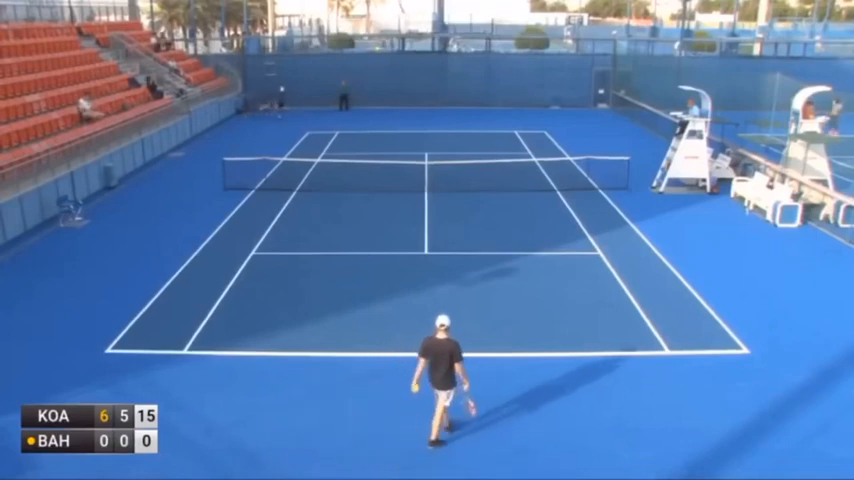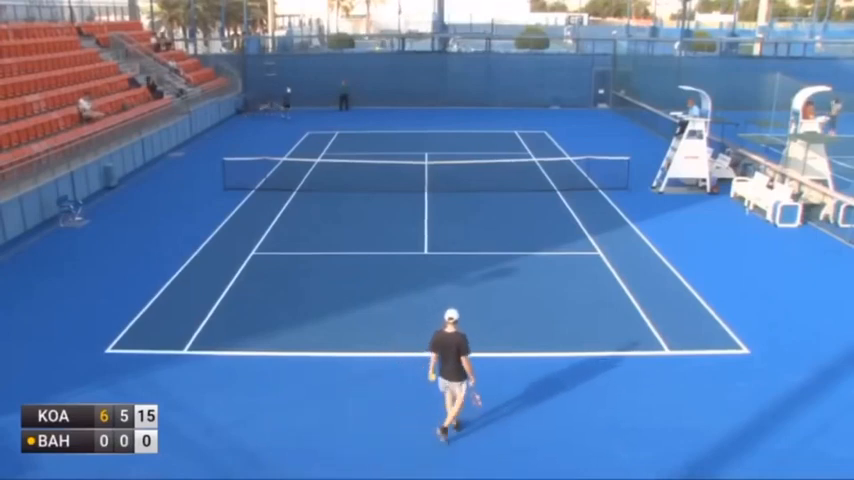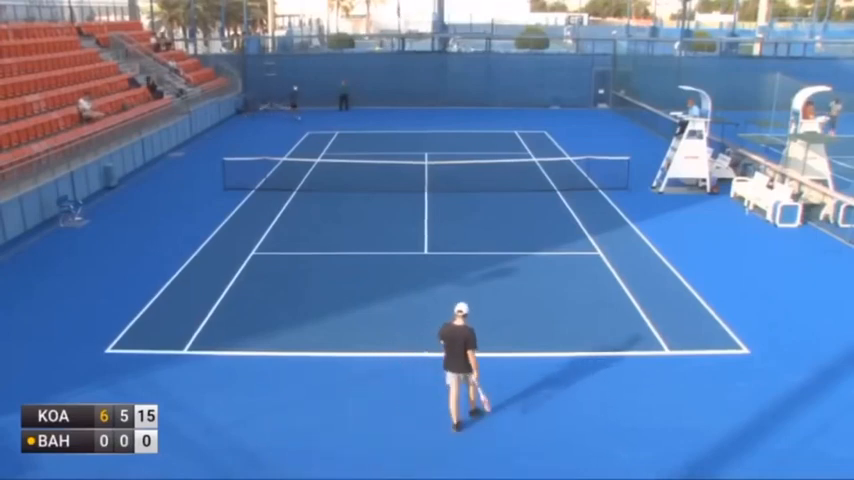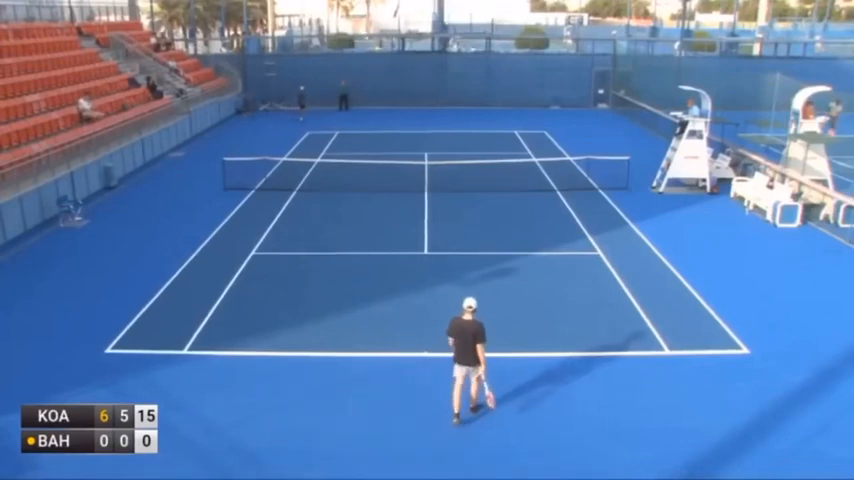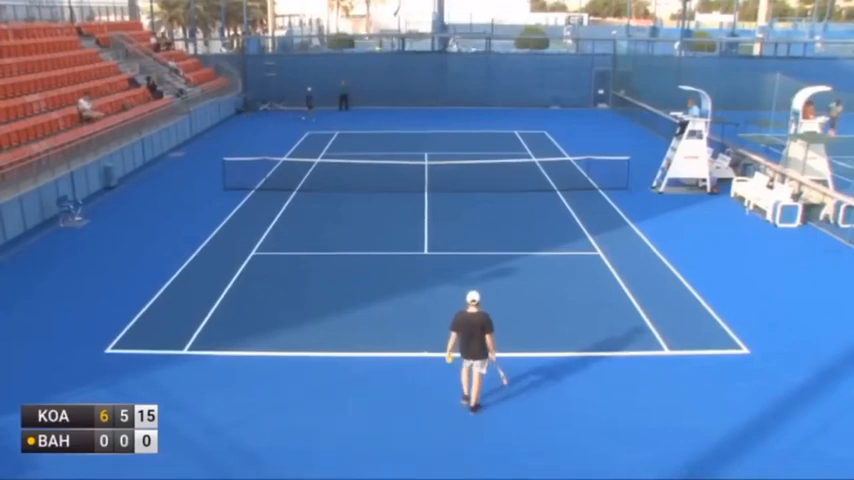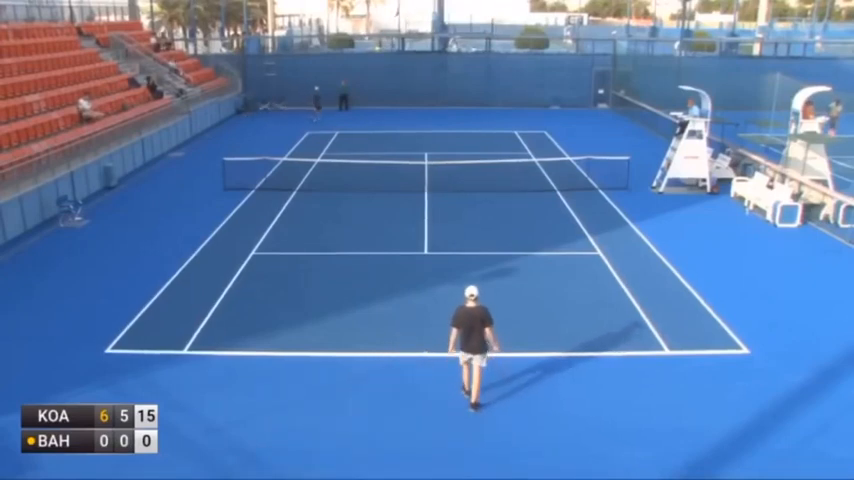
dt=0.3s
person 1, frame 1
left shoulder: (427, 341)
right shoulder: (453, 345)
left elbow: (422, 362)
right elbow: (458, 366)
left wrist: (415, 380)
right wrist: (466, 381)
left hip: (433, 380)
right hip: (447, 383)
left knee: (440, 404)
right knee: (440, 410)
left ankle: (447, 425)
right ankle: (433, 440)
person 1, frame 2
left shoulder: (437, 335)
right shoulder: (461, 337)
left elbow: (433, 355)
right elbow: (465, 360)
left wrist: (431, 370)
right wrist: (471, 376)
left hip: (444, 373)
right hip: (458, 375)
left knee: (449, 397)
right knee: (459, 402)
left ankle: (454, 423)
right ankle: (444, 427)
person 1, frame 3
left shoulder: (445, 328)
right shoulder: (469, 331)
left elbow: (442, 341)
right elbow: (471, 354)
right wrist: (476, 371)
left hip: (450, 366)
right hip: (465, 367)
left knee: (453, 393)
right knee: (472, 385)
left ankle: (455, 423)
right ankle: (473, 410)
person 1, frame 4
left shoulder: (454, 322)
right shoulder: (478, 326)
left elbow: (451, 340)
right elbow: (480, 347)
right wrist: (483, 365)
left hip: (459, 359)
right hip: (474, 361)
left knee: (458, 385)
right knee: (475, 381)
left ankle: (456, 413)
right ankle: (473, 405)
person 1, frame 5
left shoulder: (459, 316)
right shoulder: (484, 317)
left elbow: (454, 335)
right elbow: (489, 337)
left wrist: (449, 351)
right wrist: (492, 351)
left hip: (465, 352)
right hip: (480, 353)
left knee: (465, 369)
right knee: (477, 378)
left ankle: (465, 396)
right ankle: (473, 405)
person 1, frame 6
left shoulder: (459, 311)
right shoulder: (483, 311)
left elbow: (455, 332)
right elbow: (489, 330)
left wrist: (451, 347)
right wrist: (494, 344)
left hip: (465, 347)
right hip: (480, 348)
left knee: (466, 367)
right knee: (477, 374)
left ankle: (467, 390)
right ankle: (474, 402)
